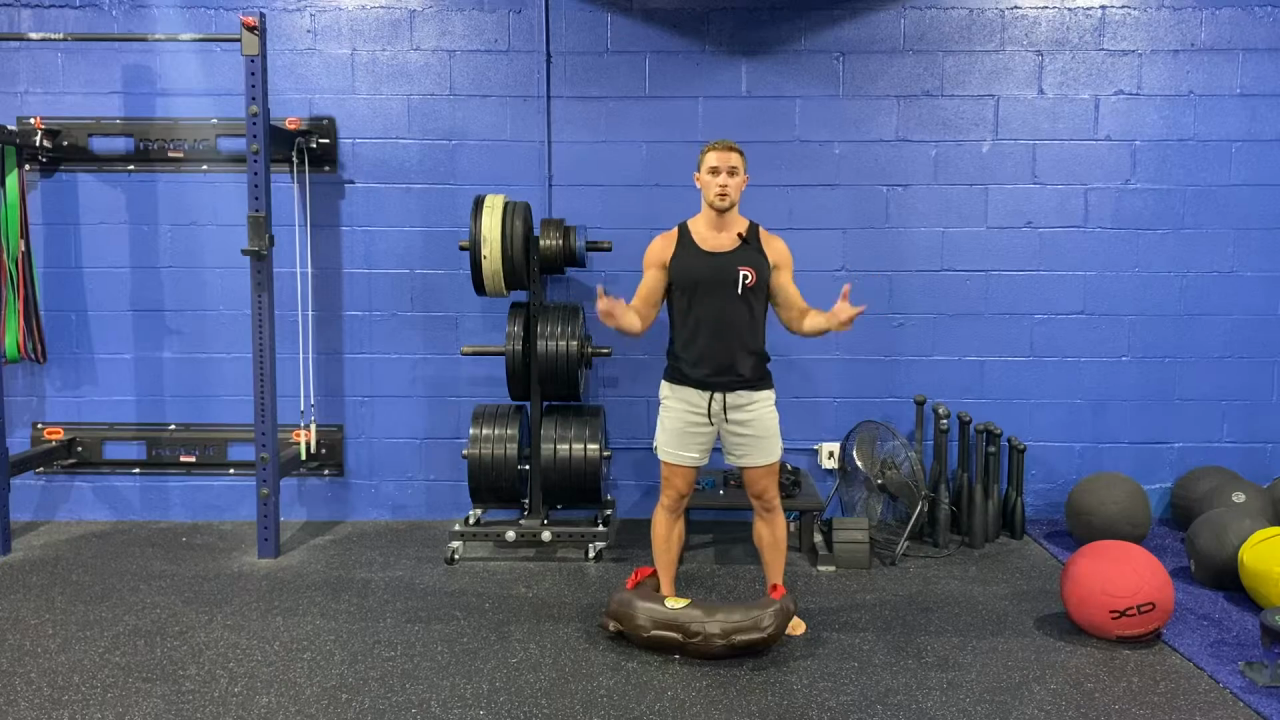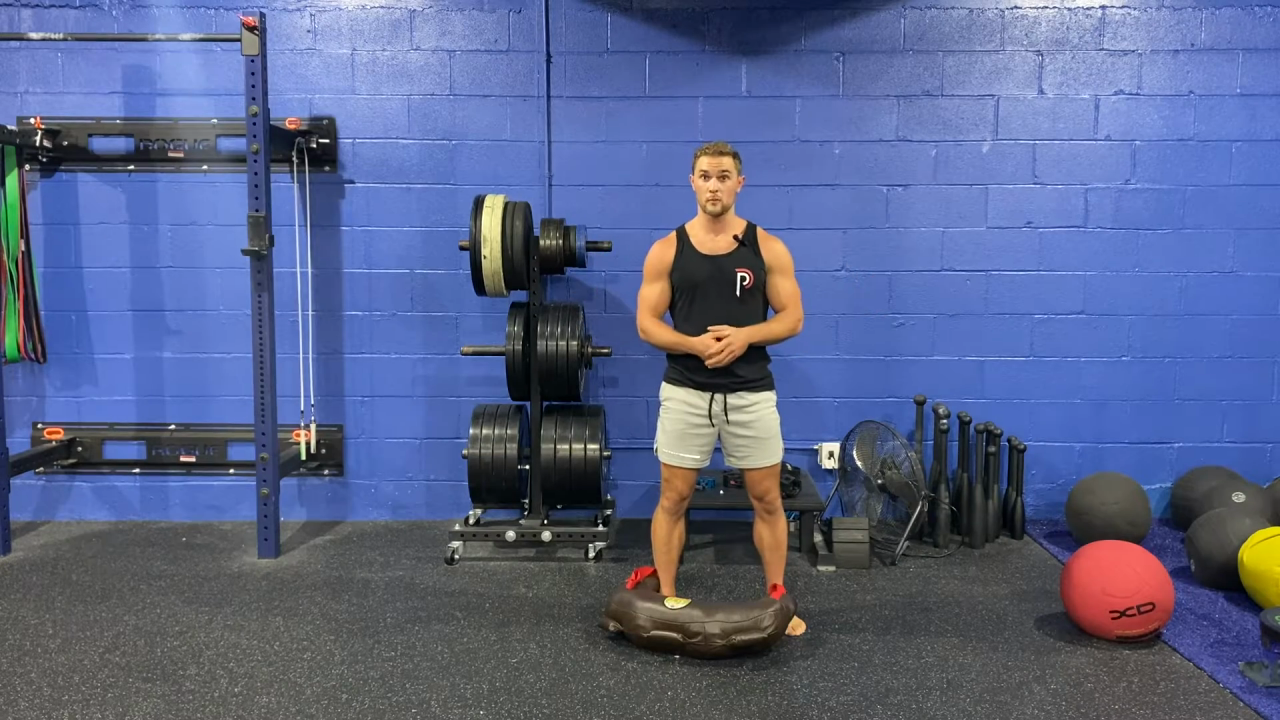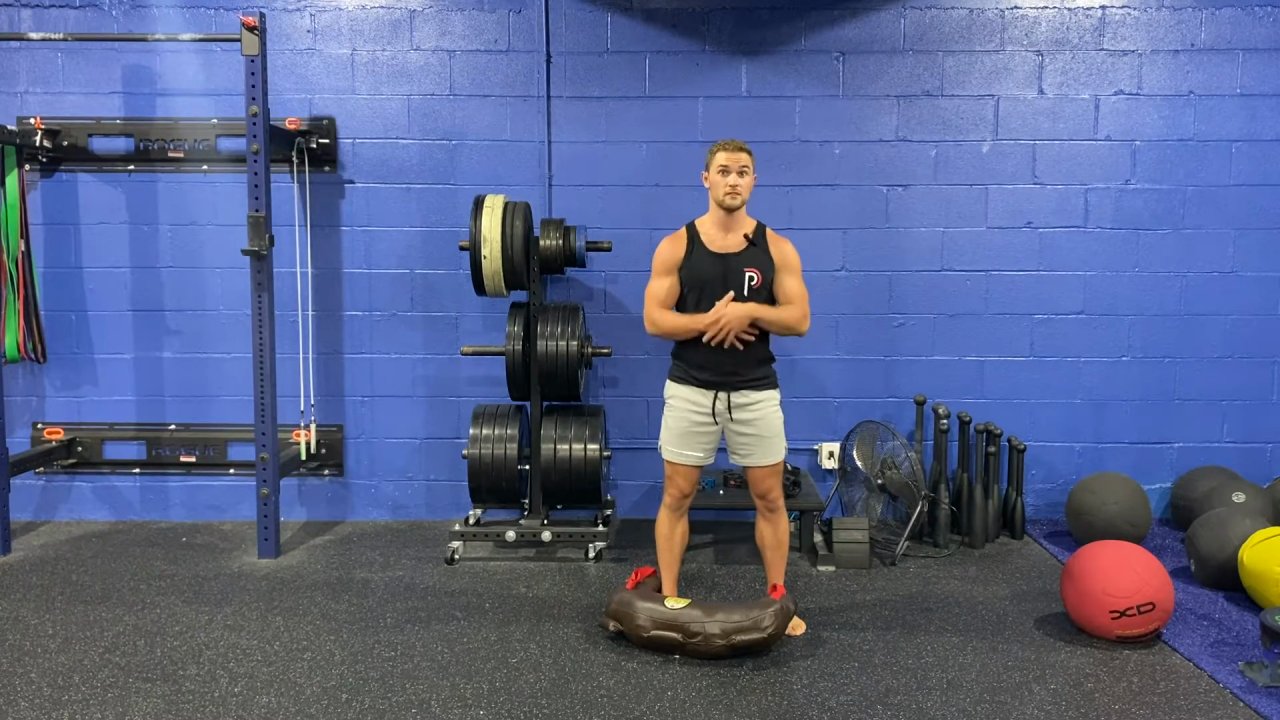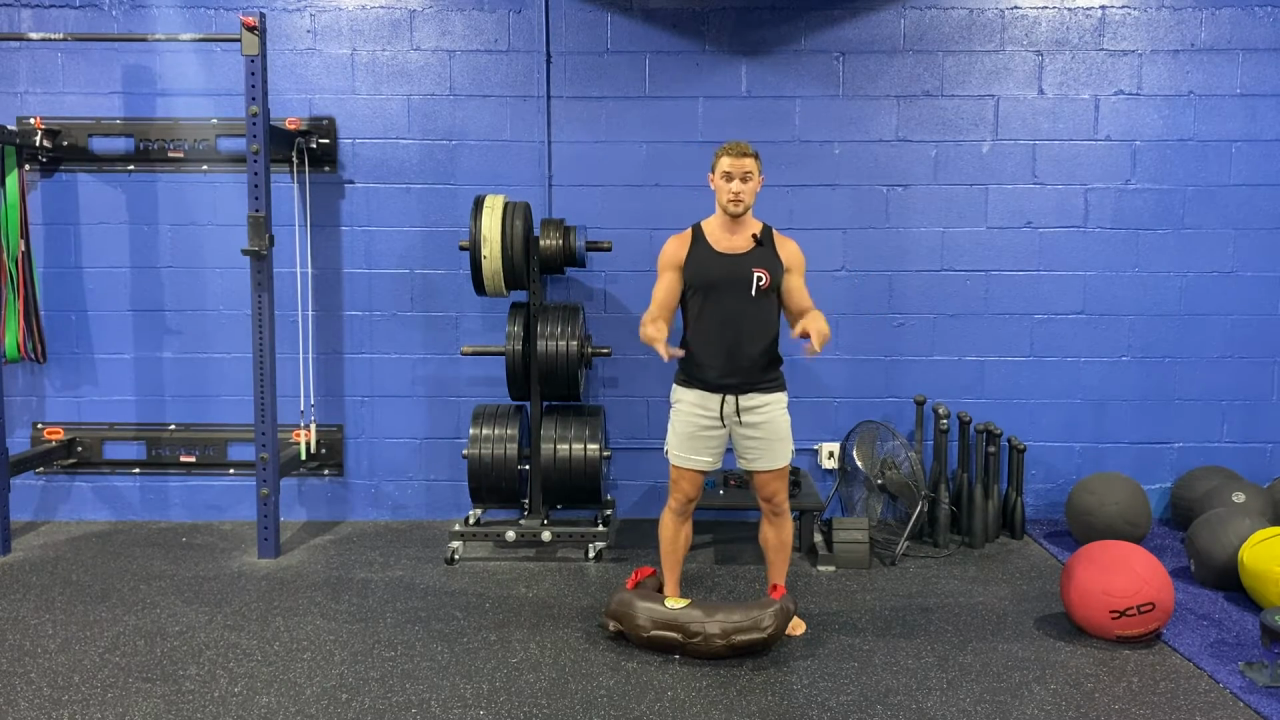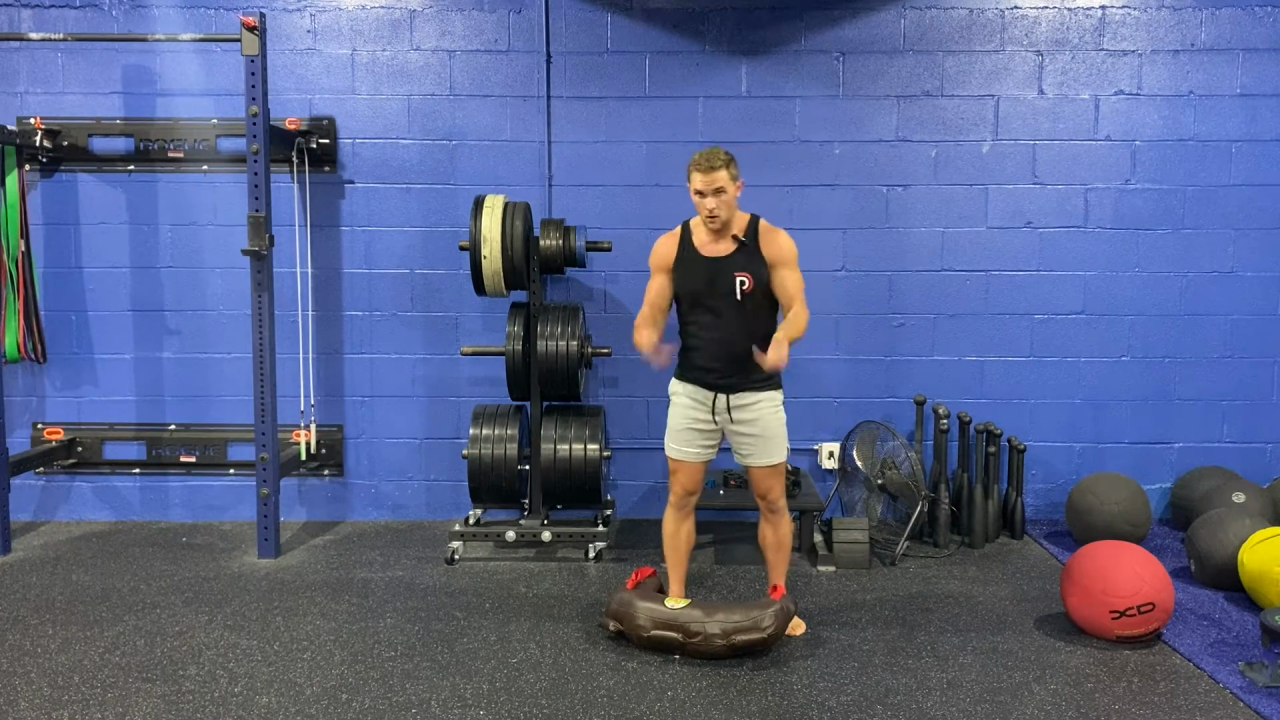
dt=1s
person 1, frame 1
left shoulder: (768, 245)
right shoulder: (666, 246)
left elbow: (795, 313)
right elbow: (641, 312)
left wrist: (830, 319)
right wrist: (617, 317)
left hip: (750, 392)
right hip: (684, 391)
left knee: (765, 498)
right knee: (672, 496)
right ankle: (664, 600)
person 1, frame 2
left shoulder: (767, 247)
right shoulder: (666, 250)
left elbow: (792, 318)
right elbow: (647, 323)
left wrist: (745, 335)
right wrist: (693, 343)
left hip: (752, 392)
right hip: (686, 392)
left knee: (768, 500)
right knee: (673, 499)
right ankle: (667, 600)
person 1, frame 3
left shoulder: (777, 248)
right shoulder: (676, 245)
left elbow: (800, 321)
right elbow: (654, 320)
left wrist: (751, 310)
right wrist: (709, 320)
left hip: (756, 391)
right hip: (690, 389)
left knee: (769, 499)
right knee: (676, 496)
right ankle: (668, 600)
person 1, frame 4
left shoulder: (783, 248)
right shoulder: (680, 246)
left elbow: (801, 313)
right elbow: (659, 314)
left wrist: (814, 325)
right wrist: (651, 333)
left hip: (763, 395)
right hip: (696, 394)
left knee: (775, 503)
right knee: (681, 500)
right ankle: (670, 599)
person 1, frame 5
left shoulder: (772, 241)
right shoulder: (669, 247)
left elbow: (796, 309)
right elbow: (653, 310)
left wrist: (782, 342)
right wrist: (646, 337)
left hip: (756, 393)
right hip: (692, 390)
left knee: (772, 500)
right knee: (682, 497)
left ankle: (778, 599)
right ankle: (675, 599)
